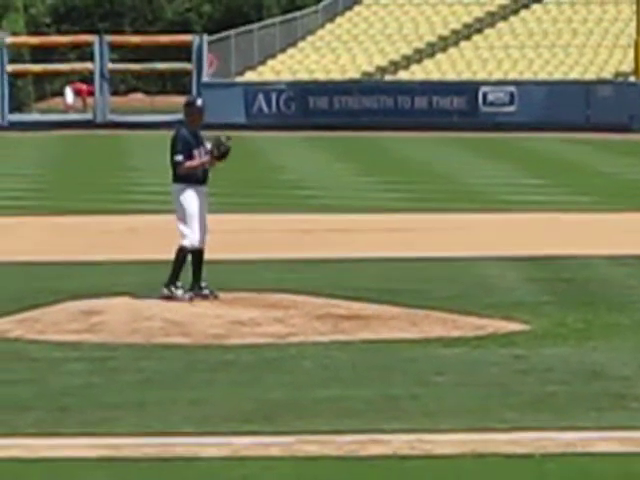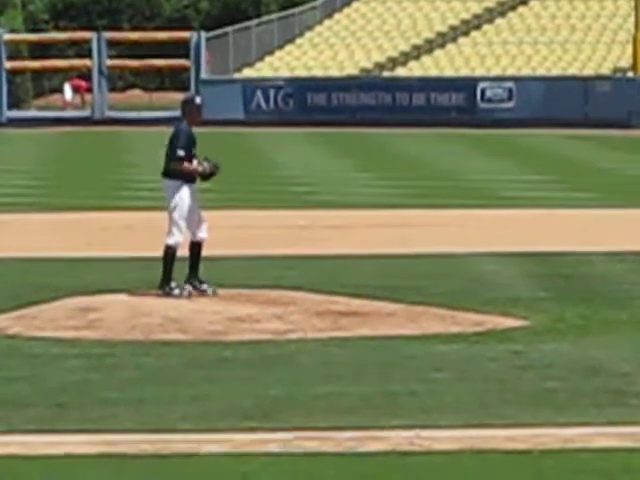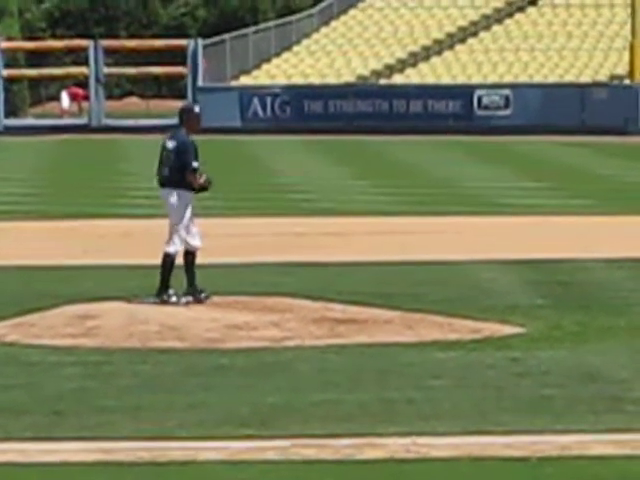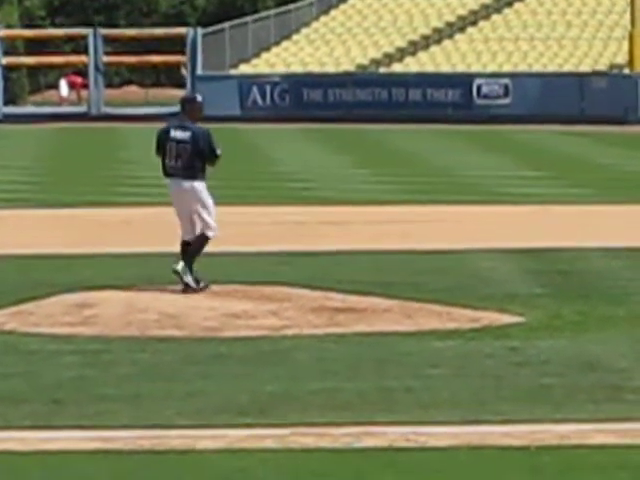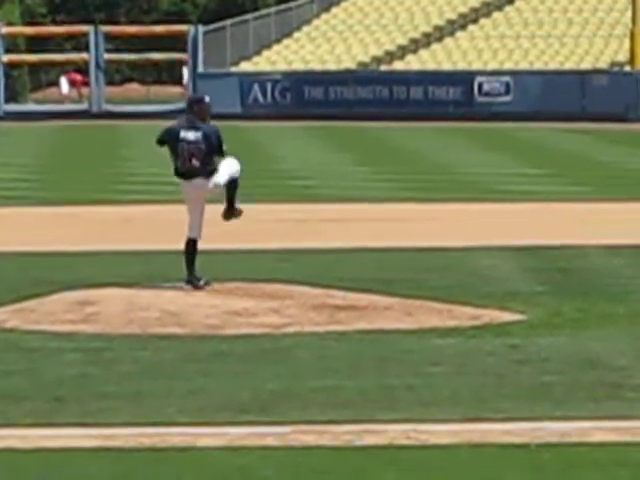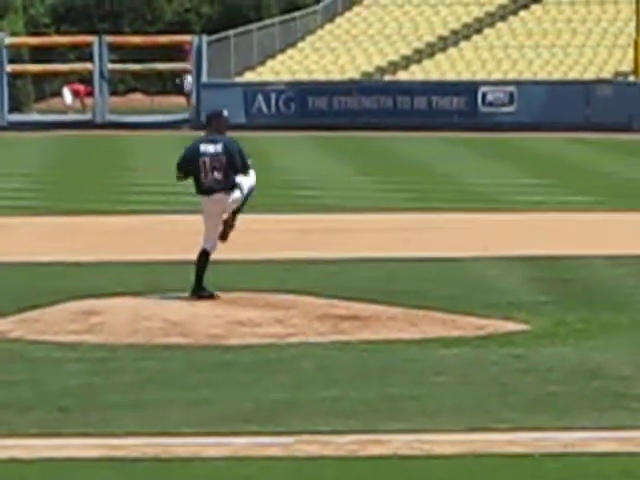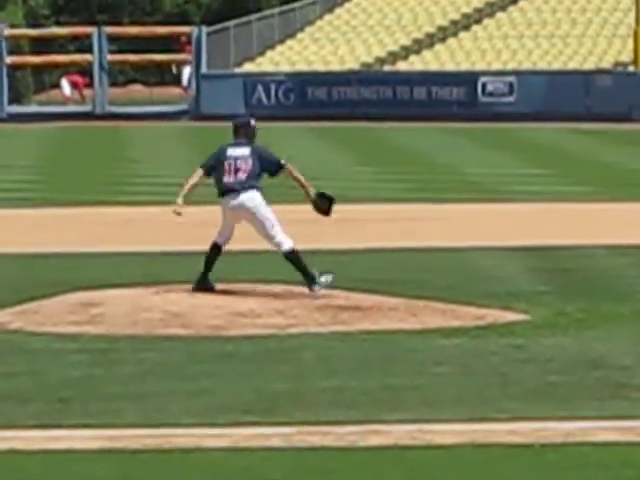
dt=0.3s
person 1, frame 1
left shoulder: (198, 135)
right shoulder: (181, 136)
left elbow: (209, 160)
right elbow: (180, 168)
left wrist: (217, 154)
right wrist: (205, 161)
left hip: (199, 189)
right hip: (185, 190)
left knee: (200, 239)
right knee: (190, 237)
left ankle: (197, 284)
right ankle: (171, 284)
person 1, frame 2
left shoulder: (182, 130)
right shoulder: (184, 132)
right elbow: (176, 164)
left wrist: (196, 166)
right wrist: (197, 170)
left hip: (184, 186)
right hip: (179, 186)
left knee: (199, 231)
right knee: (176, 234)
left ankle: (193, 278)
right ankle: (166, 283)
person 1, frame 3
left shoulder: (170, 139)
right shoulder: (187, 143)
left elbow: (160, 171)
right elbow: (190, 177)
right wrist: (201, 183)
left hip: (172, 192)
right hip: (180, 195)
left knee: (192, 241)
right knee: (175, 243)
left ankle: (191, 288)
right ankle: (163, 291)
person 1, frame 4
left shoulder: (166, 129)
right shoulder: (201, 132)
left elbow: (159, 153)
right elbow: (213, 161)
left hip: (173, 184)
right hip: (193, 184)
left knee: (188, 231)
right knee: (209, 227)
left ankle: (191, 278)
right ankle: (184, 265)
person 1, frame 5
left shoulder: (174, 130)
right shoulder: (210, 130)
left elbow: (160, 141)
right elbow: (220, 155)
left hip: (188, 185)
right hip: (210, 181)
left knee: (194, 230)
right knee: (232, 163)
left ankle: (191, 275)
right ankle: (230, 208)
person 1, frame 6
left shoulder: (193, 148)
right shoulder: (230, 143)
left elbow: (179, 176)
right elbow: (245, 170)
left hip: (208, 200)
right hip: (230, 195)
left knee: (208, 243)
right knee: (250, 177)
left ankle: (198, 287)
right ankle: (230, 221)
person 1, frame 7
left shoulder: (221, 152)
right shoulder: (258, 151)
left elbow: (199, 174)
right elbow: (286, 168)
left wrist: (181, 198)
right wrist: (308, 189)
left hip: (228, 202)
right hip: (251, 199)
left knee: (222, 237)
right knee: (281, 240)
left ankle: (203, 279)
right ankle: (311, 280)
